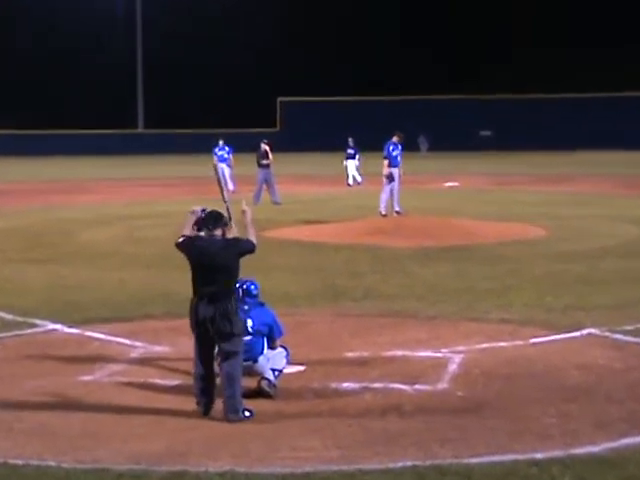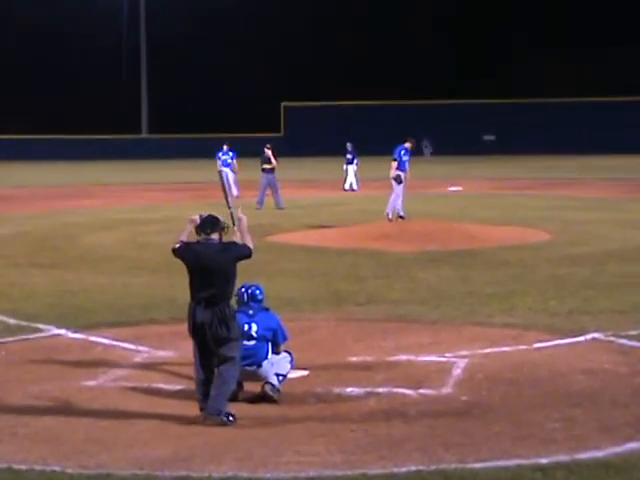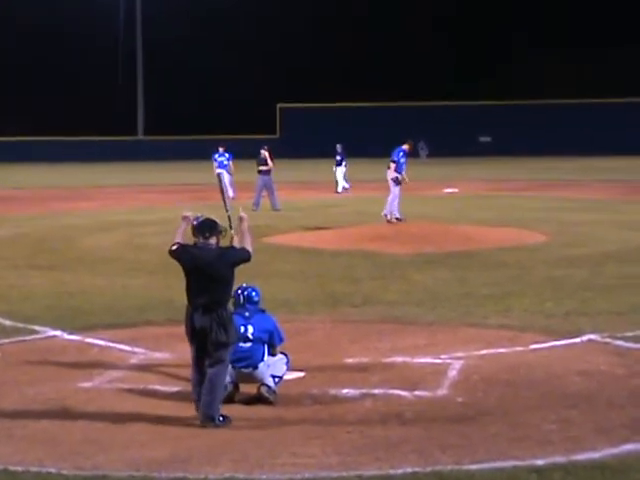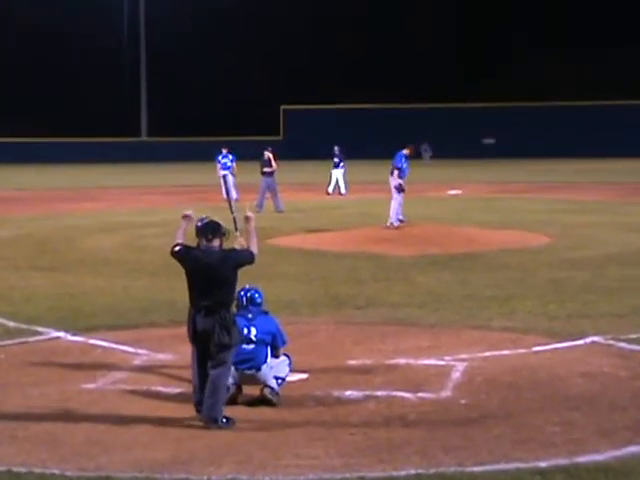
dt=0.4s
person 1, frame 1
left shoulder: (194, 246)
right shoulder: (233, 246)
left elbow: (182, 239)
right elbow: (252, 243)
left wrist: (192, 218)
right wrist: (247, 218)
left hip: (200, 307)
right hip: (223, 309)
left knee: (202, 358)
right knee: (231, 358)
left ankle: (204, 405)
right ankle: (233, 409)
person 1, frame 2
left shoulder: (191, 251)
right shoulder: (229, 250)
left elbow: (178, 246)
right elbow: (248, 248)
left wrist: (190, 225)
right wrist: (242, 226)
left hip: (197, 312)
right hip: (220, 313)
left knee: (203, 363)
right knee: (228, 362)
left ankle: (205, 409)
right ankle: (216, 411)
person 1, frame 3
left shoulder: (188, 254)
right shoulder: (227, 255)
left elbow: (175, 247)
right elbow: (247, 252)
left wrist: (184, 224)
right wrist: (243, 225)
left hip: (194, 316)
right hip: (217, 318)
left knee: (199, 364)
right knee: (217, 365)
left ankle: (202, 408)
right ankle: (209, 414)
person 1, frame 4
left shoulder: (190, 256)
right shoulder: (230, 258)
left elbow: (176, 247)
right elbow: (252, 253)
left wrist: (185, 223)
right wrist: (250, 226)
left hip: (197, 319)
right hip: (220, 320)
left knee: (200, 365)
right knee: (219, 368)
left ankle: (202, 408)
right ankle: (213, 416)
